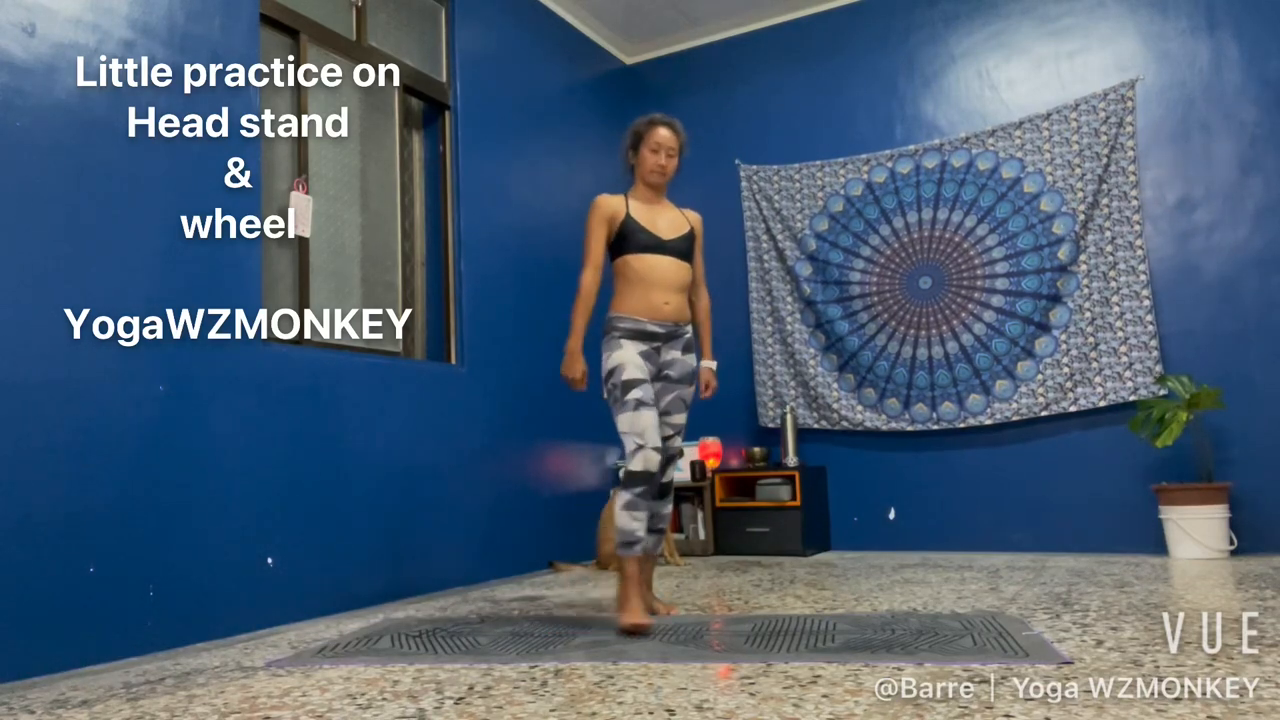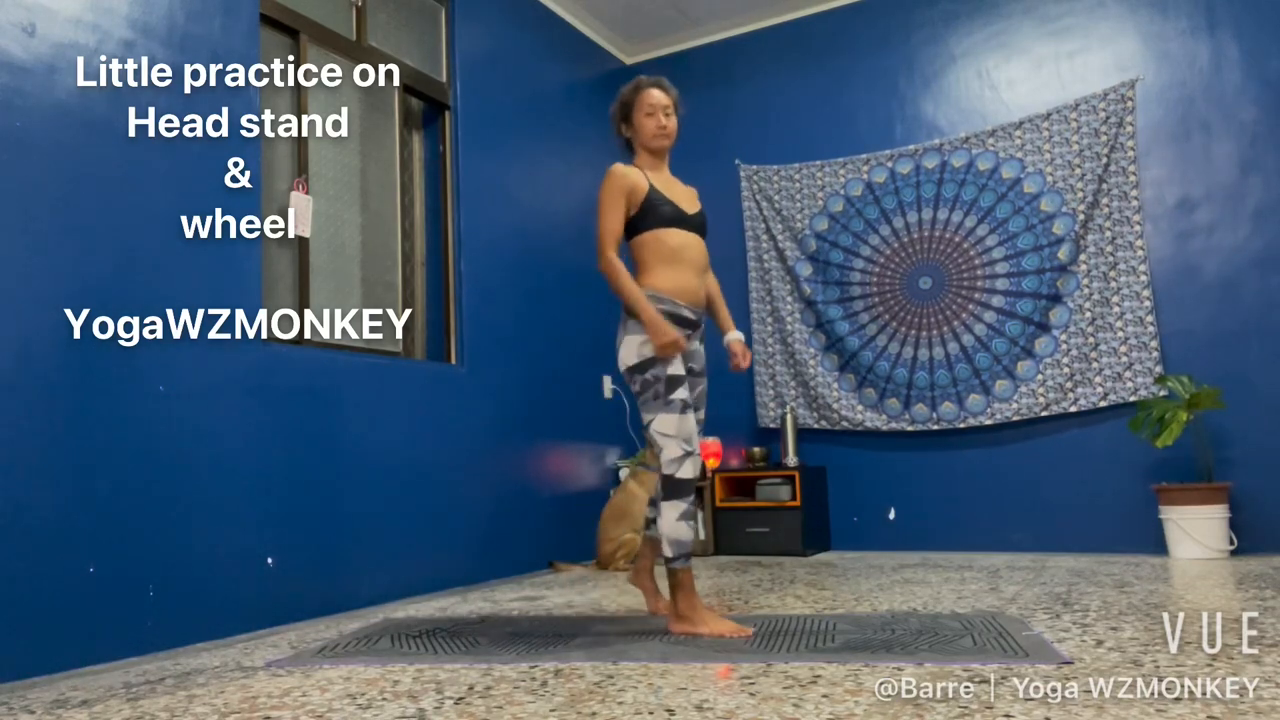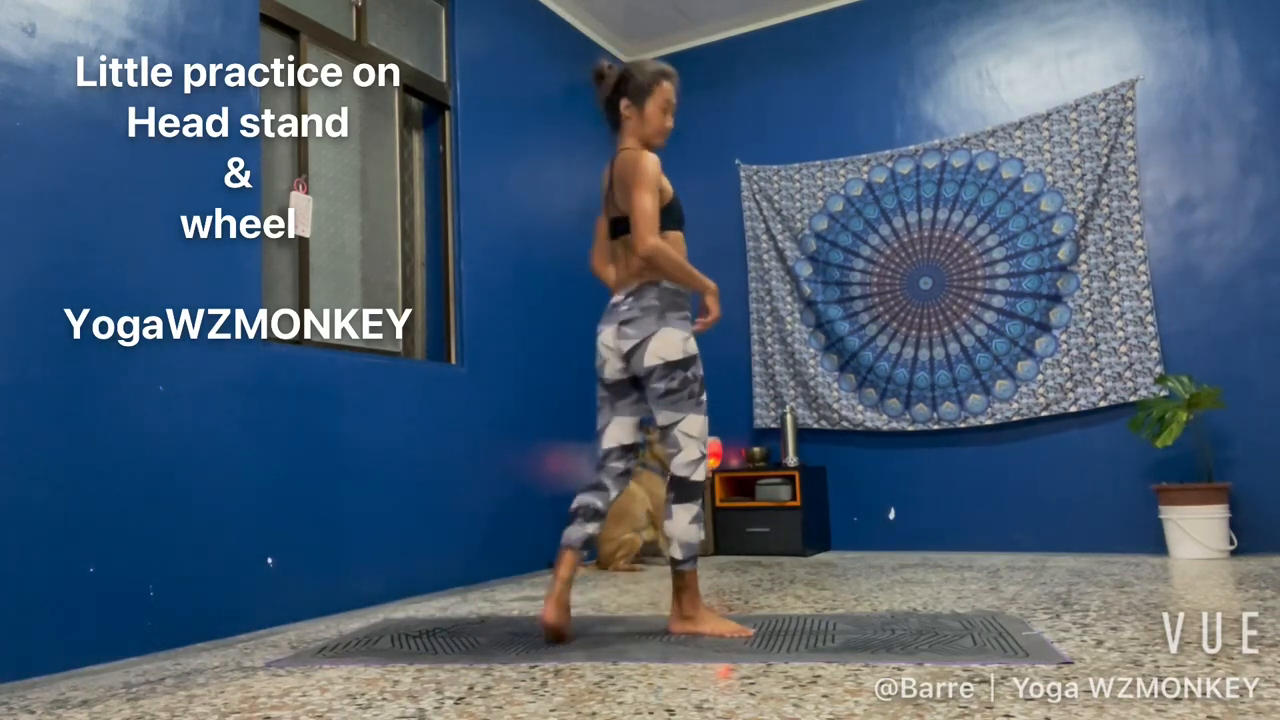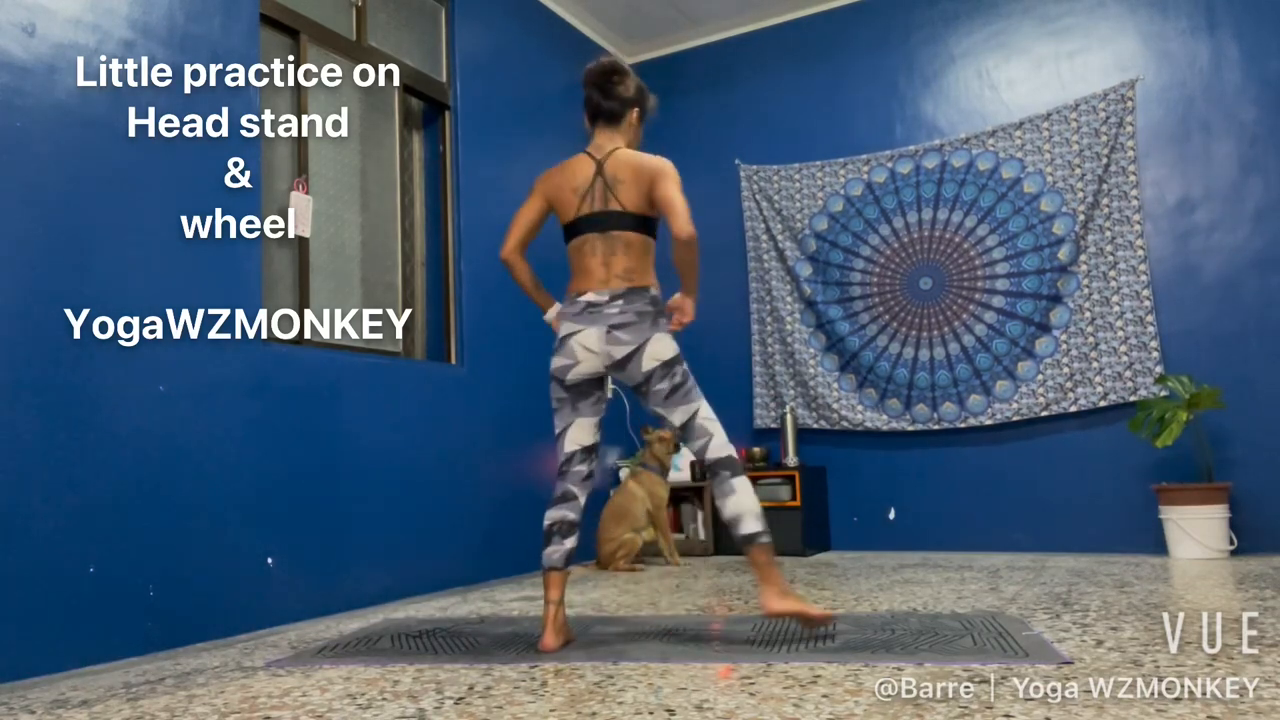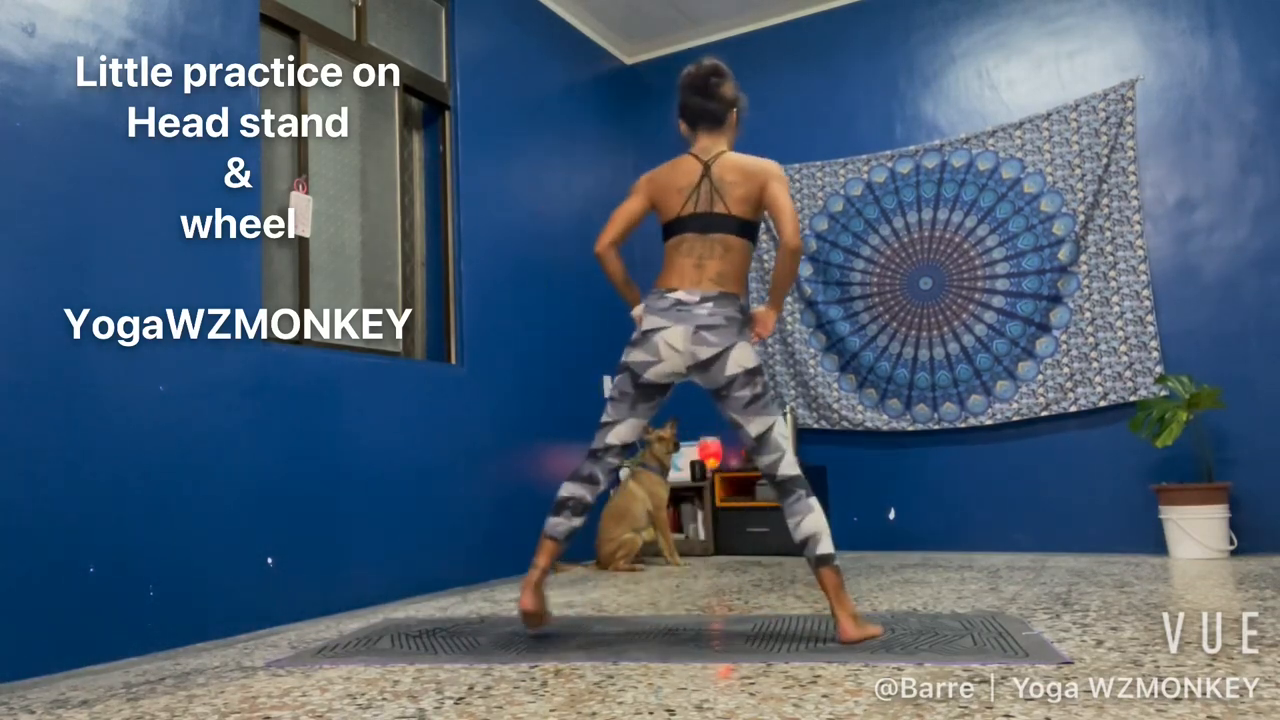
dt=0.5s
person 1, frame 1
left shoulder: (692, 220)
right shoulder: (609, 206)
left elbow: (700, 292)
right elbow: (589, 276)
left wrist: (707, 358)
right wrist: (573, 347)
left hip: (680, 344)
right hip: (629, 338)
left knee: (666, 468)
right knee: (641, 457)
left ankle: (644, 585)
right ankle: (627, 592)
person 1, frame 2
left shoulder: (690, 191)
right shoulder: (622, 176)
right elbow: (608, 256)
left wrist: (730, 327)
right wrist: (651, 318)
left hip: (687, 330)
right hip: (651, 329)
left knee: (677, 461)
right knee: (681, 461)
left ankle: (645, 560)
right ankle: (686, 608)
person 1, frame 3
left shoulder: (615, 171)
right shoulder: (643, 162)
left elbow: (600, 259)
right elbow: (648, 244)
right wrist: (706, 285)
left hip: (618, 323)
right hip: (659, 320)
left knee: (611, 466)
right knee: (688, 464)
left ankle: (558, 598)
right ankle: (688, 608)
person 1, frame 4
left shoulder: (554, 178)
right shoulder: (653, 167)
left elbow: (509, 252)
right elbow: (684, 234)
left wrist: (550, 309)
right wrist: (688, 295)
left hip: (577, 329)
right hip: (638, 326)
left knee: (572, 475)
right knee: (718, 454)
left ankle: (552, 622)
right ankle: (773, 587)
person 1, frame 5
left shoulder: (658, 177)
right shoulder: (762, 171)
left elbow: (604, 247)
right elbow: (792, 242)
left wrist: (638, 305)
right wrist: (773, 308)
left hip: (663, 325)
right hip: (725, 331)
left knee: (601, 457)
right knee: (785, 472)
left ankle: (534, 584)
right ankle: (845, 615)
